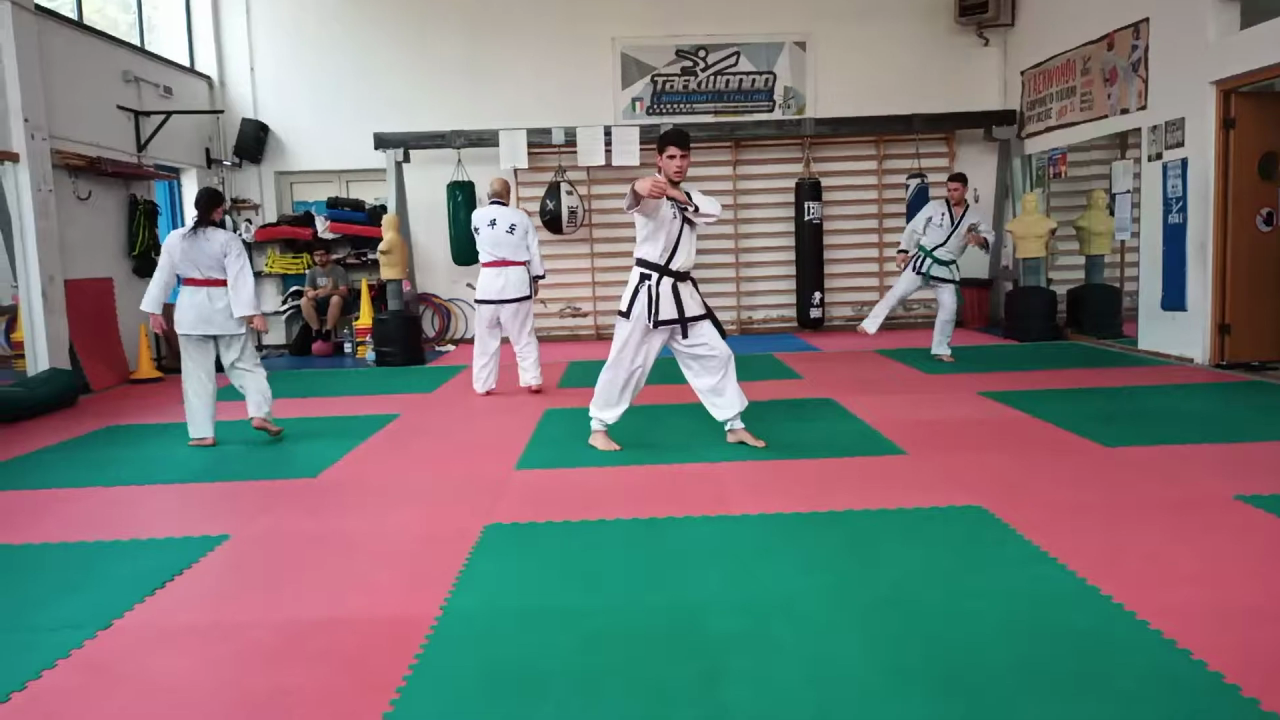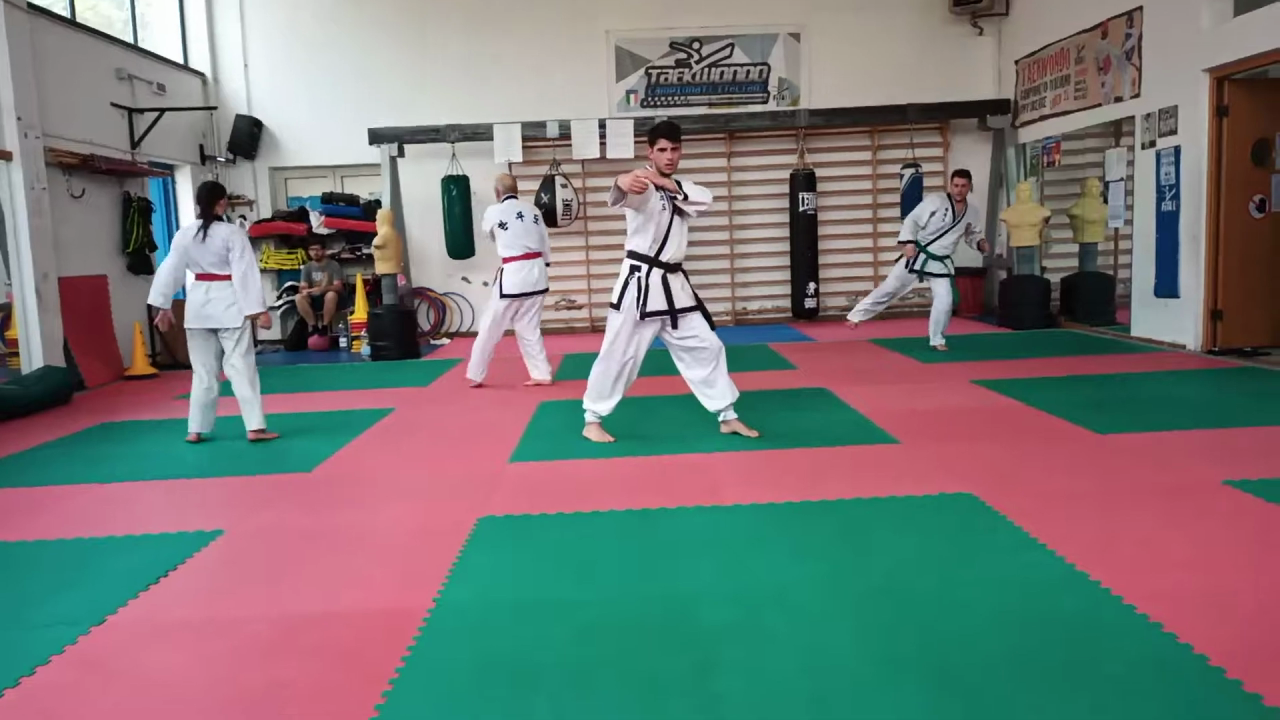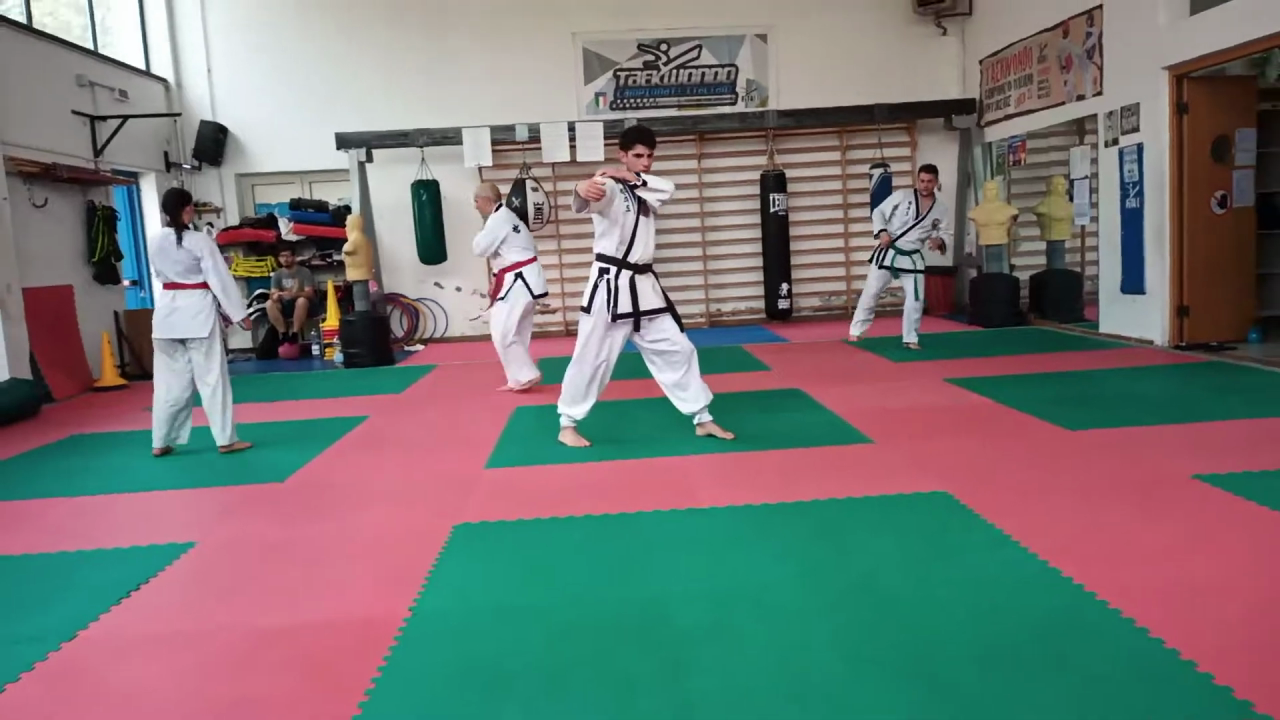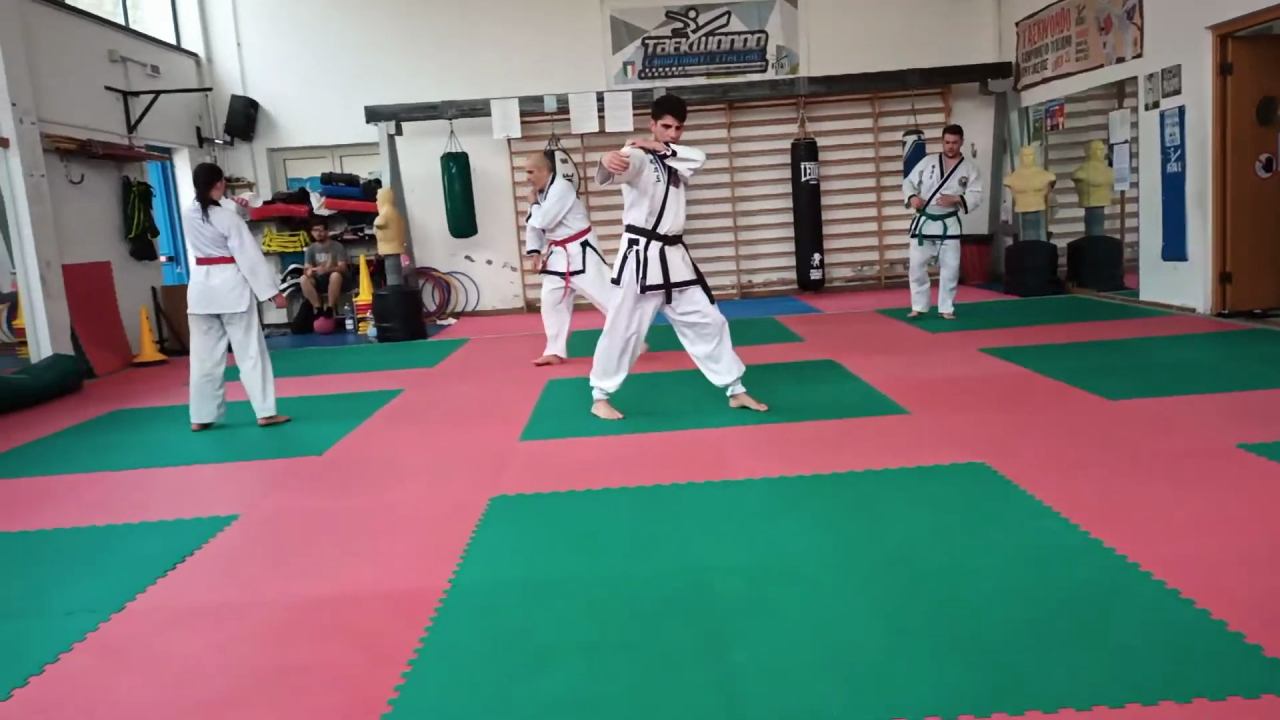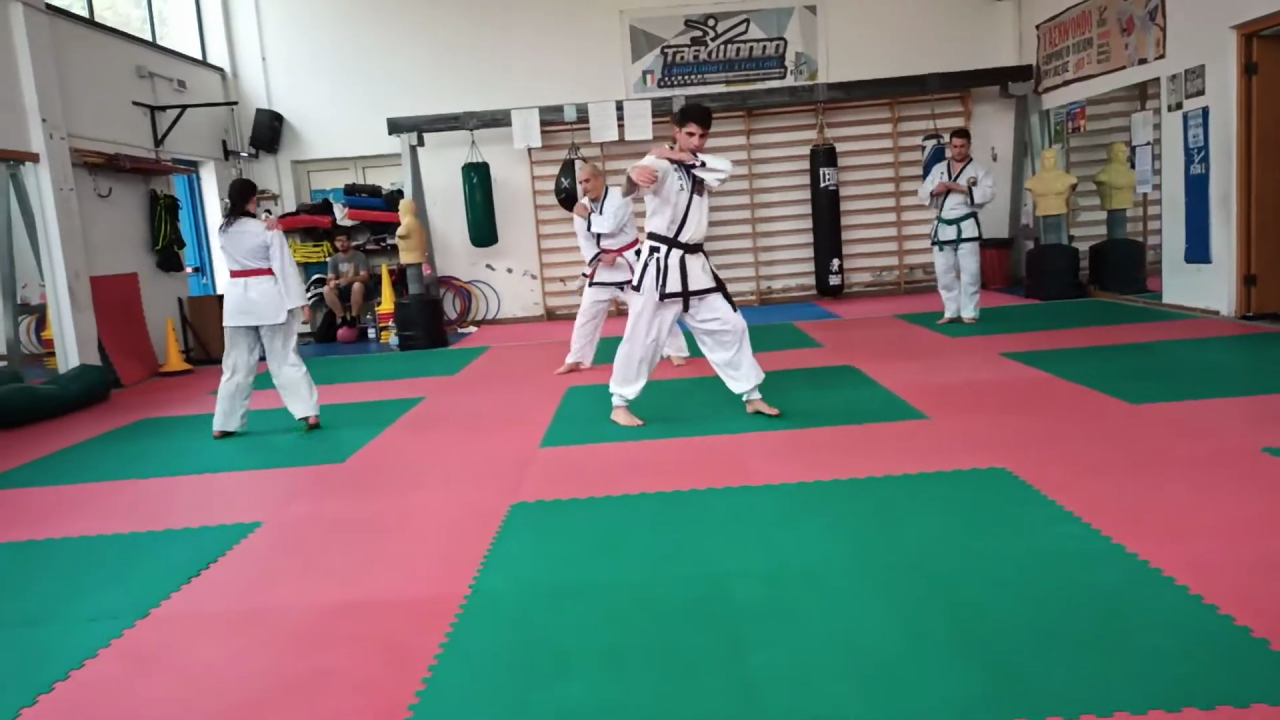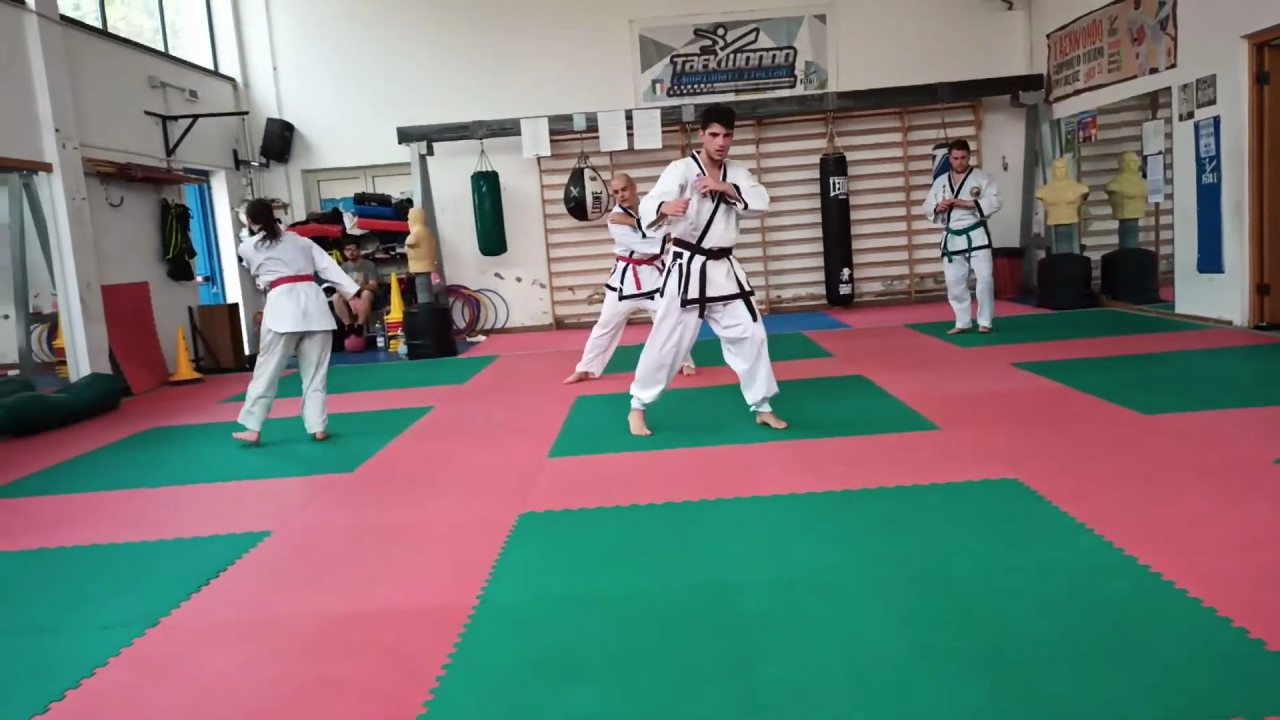
dt=0.2s
person 1, frame 1
left shoulder: (686, 194)
right shoulder: (655, 191)
left elbow: (713, 210)
right elbow: (635, 201)
left wrist: (680, 195)
right wrist: (639, 188)
left hip: (682, 291)
right hip: (650, 289)
left knee: (715, 354)
right knee: (626, 362)
left ankle: (734, 426)
right ankle: (598, 428)
person 1, frame 2
left shoulder: (676, 186)
right shoulder: (644, 184)
left elbow: (705, 200)
right elbow: (623, 196)
left wrist: (669, 184)
right wrist: (622, 183)
left hip: (673, 282)
right hip: (641, 281)
left knee: (706, 346)
right knee: (619, 354)
left ankle: (727, 416)
right ankle: (592, 420)
person 1, frame 3
left shoulder: (641, 187)
right shoulder: (607, 185)
left elbow: (668, 190)
right elbow: (585, 201)
left wrist: (632, 177)
right wrist: (582, 188)
left hip: (644, 284)
right hip: (611, 284)
left knee: (677, 349)
right knee: (591, 357)
left ankle: (702, 419)
right ankle: (567, 425)
person 1, frame 4
left shoulder: (673, 159)
right shoulder: (637, 155)
left elbow: (698, 158)
right elbow: (618, 169)
left wrist: (661, 147)
right wrist: (607, 161)
left hip: (674, 255)
right hip: (641, 255)
left knee: (707, 321)
right knee: (622, 329)
left ankle: (735, 390)
right ankle: (600, 397)
person 1, frame 5
left shoulder: (697, 166)
right shoulder: (659, 163)
left elbow: (725, 168)
right elbow: (641, 176)
left wrist: (687, 158)
right wrist: (634, 174)
left hip: (695, 263)
right hip: (661, 263)
left knee: (729, 327)
right knee: (643, 336)
left ankle: (752, 395)
right ankle: (620, 403)
person 1, frame 6
left shoulder: (736, 172)
right shoulder: (682, 169)
left elbow: (760, 200)
right elbow: (648, 207)
left wrist: (728, 187)
right wrist: (665, 207)
left hip: (724, 269)
right hip: (687, 269)
left knee: (751, 335)
right knee: (666, 342)
left ankle: (762, 407)
right ankle: (637, 408)
person 2, frame 1
left shoulder: (175, 239)
right shoulder: (229, 239)
left elbow: (163, 276)
right elbow: (240, 277)
left wrist: (155, 311)
right wrist: (253, 312)
left hip: (192, 310)
right hip: (225, 310)
left knee: (197, 375)
right knee: (246, 364)
left ankle: (203, 433)
right ankle: (259, 414)
person 2, frame 2
left shoulder: (184, 235)
right shoulder: (233, 233)
left elbow: (169, 271)
right elbow: (246, 273)
left wrist: (163, 306)
right wrist: (259, 309)
left hip: (198, 304)
right hip: (230, 304)
left knee: (204, 371)
right knee: (241, 366)
left ankle: (196, 429)
right ankle: (255, 427)
person 2, frame 3
left shoulder: (154, 242)
right shoulder: (200, 241)
right elbow: (221, 279)
right wrist: (240, 314)
left hip: (165, 314)
right hip: (198, 312)
left knee: (170, 382)
right knee: (212, 378)
left ankle: (161, 442)
right ankle: (226, 440)
person 2, frame 4
left shoulder: (188, 214)
right shoulder: (228, 218)
right elbow: (249, 256)
left wrist: (236, 205)
right wrist: (272, 291)
left hip: (201, 288)
right hip: (231, 287)
left knee: (204, 357)
right knee: (250, 351)
left ankle: (200, 417)
right ankle: (266, 411)
person 2, frame 5
left shoulder: (224, 230)
right shoulder: (269, 232)
right elbow: (285, 267)
left wrist: (269, 228)
right wrist: (300, 302)
left hip: (237, 300)
right hip: (269, 298)
left knee: (236, 365)
right knee: (286, 359)
left ankle: (224, 424)
right ankle: (308, 412)
person 2, frame 6
left shoulder: (248, 247)
right shoulder: (300, 241)
right elbow: (328, 266)
right wrist: (353, 292)
left hip: (282, 306)
right hip: (313, 303)
left knee: (267, 370)
right knee: (314, 372)
left ankle: (252, 427)
right ankle: (318, 427)
person 3, frame 1
left shoulder: (476, 216)
right shoulder: (521, 217)
right elbow: (534, 251)
right wrist: (536, 278)
left hip: (489, 281)
right hip: (517, 279)
left knee: (486, 337)
right knee: (523, 335)
left ankle: (483, 385)
right ankle: (532, 380)
person 3, frame 2
left shoulder: (494, 211)
right shoulder: (532, 210)
left elbow: (490, 233)
right elbow: (545, 244)
left hip: (512, 275)
right hip: (535, 272)
left knee: (490, 329)
right knee: (529, 329)
left ankle: (475, 375)
right ankle: (541, 374)
person 3, frame 3
left shoulder: (498, 219)
right shoulder: (504, 216)
left elbow: (481, 249)
left wrist: (483, 233)
right wrist: (498, 277)
left hip: (521, 281)
right hip: (524, 279)
left knee: (503, 333)
right knee: (515, 333)
left ankle: (526, 376)
right ankle: (518, 379)
person 3, frame 4
left shoulder: (561, 189)
right shoulder: (539, 194)
left elbow: (543, 221)
right elbow: (533, 227)
left wrist: (535, 205)
right wrist: (535, 253)
left hip: (581, 252)
right hip: (559, 254)
left knee: (606, 297)
right knee: (552, 304)
right ankle: (554, 351)
person 3, frame 5
left shoulder: (618, 195)
right shoulder: (582, 206)
left elbow: (609, 227)
right elbow: (586, 240)
left wrist: (587, 216)
right wrist: (600, 259)
left hip: (630, 260)
right hip: (602, 264)
right knee: (587, 314)
left ankle: (676, 351)
right ankle: (577, 359)
person 3, frame 6
right shoulder: (615, 217)
right elbow: (643, 247)
left wrist: (632, 223)
right wrist: (665, 243)
left hip: (654, 271)
right hip: (627, 275)
right knee: (607, 323)
left ankle: (684, 362)
right ankle: (587, 368)
person 4, frame 1
left shoulder: (974, 215)
right shoulder: (934, 207)
left elbow: (988, 234)
right elbow: (913, 229)
left wrist: (981, 240)
right wrist: (903, 250)
left hip: (947, 268)
right hip: (923, 261)
left knee: (948, 309)
right knee: (899, 291)
left ankle: (941, 350)
right ankle: (870, 324)
person 4, frame 2
left shoulder: (973, 212)
right shoulder: (935, 200)
left elbow: (973, 234)
right elbow: (912, 221)
left wrist: (980, 243)
right wrist: (908, 242)
left hip: (940, 263)
right hip: (917, 256)
left knee: (944, 302)
right knee: (890, 287)
left ankle: (937, 340)
right ankle: (857, 315)
person 4, frame 3
left shoulder: (940, 208)
right shoulder: (902, 195)
left elbow: (945, 233)
right elbow: (879, 213)
left wrist: (939, 241)
right wrist: (882, 232)
left hip: (912, 258)
right hip: (888, 253)
left knee: (915, 299)
right knee: (871, 291)
left ankle: (910, 338)
right ankle: (857, 330)
person 4, frame 4
left shoulder: (970, 168)
right shoulder: (928, 162)
left elbow: (976, 195)
right elbow: (909, 182)
left wrist: (956, 199)
right wrist: (912, 197)
left hip: (948, 224)
right hip: (923, 221)
left knee: (950, 267)
right knee: (917, 264)
left ankle: (946, 308)
right ankle: (919, 306)
person 4, frame 5
left shoulder: (978, 169)
right shoulder: (938, 169)
left elbow: (987, 193)
right elbow: (922, 192)
left wrist: (960, 188)
right wrist: (933, 192)
left hip: (966, 227)
right hip: (942, 227)
left knee: (970, 271)
right knee: (944, 273)
left ankle: (968, 313)
right ankle: (951, 312)
person 4, frame 6
left shoulder: (982, 177)
right shoulder: (941, 182)
left elbow: (994, 202)
right elbow: (927, 207)
left wrist: (967, 203)
right wrist: (938, 208)
left hip: (976, 236)
right hip: (952, 238)
left knee: (984, 278)
right knee: (954, 283)
left ankle: (984, 321)
right ankle: (963, 322)
